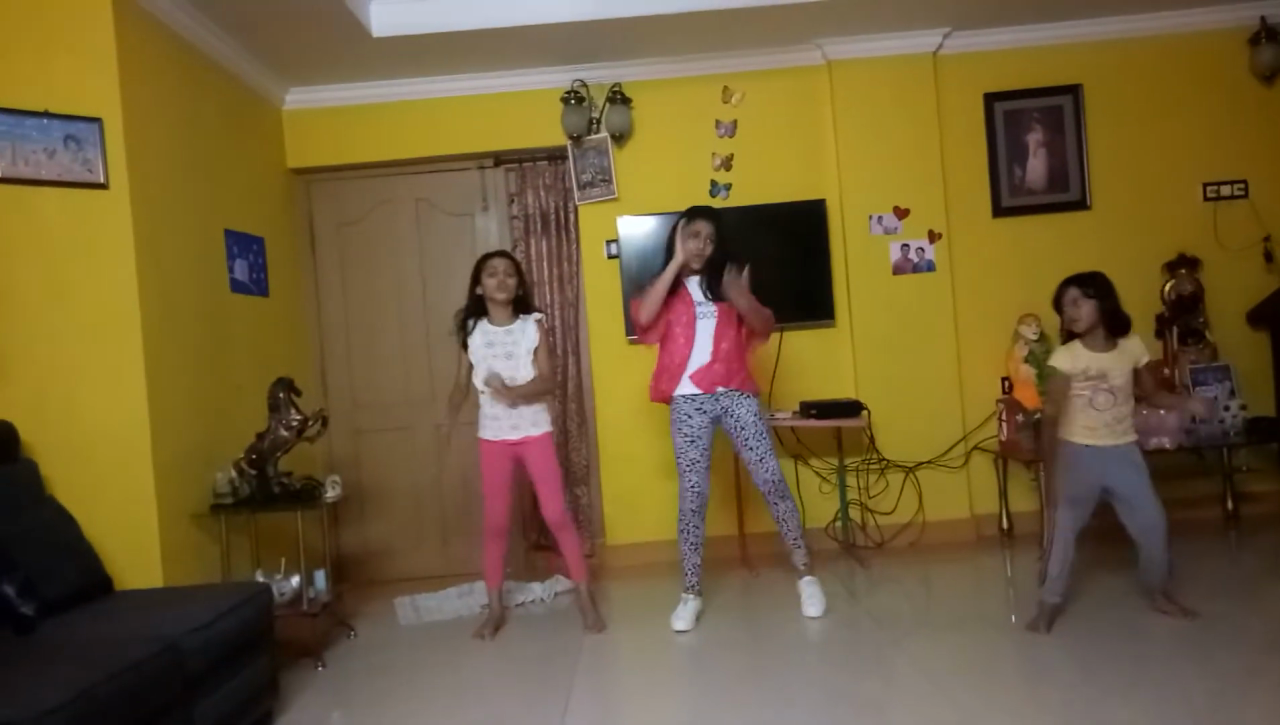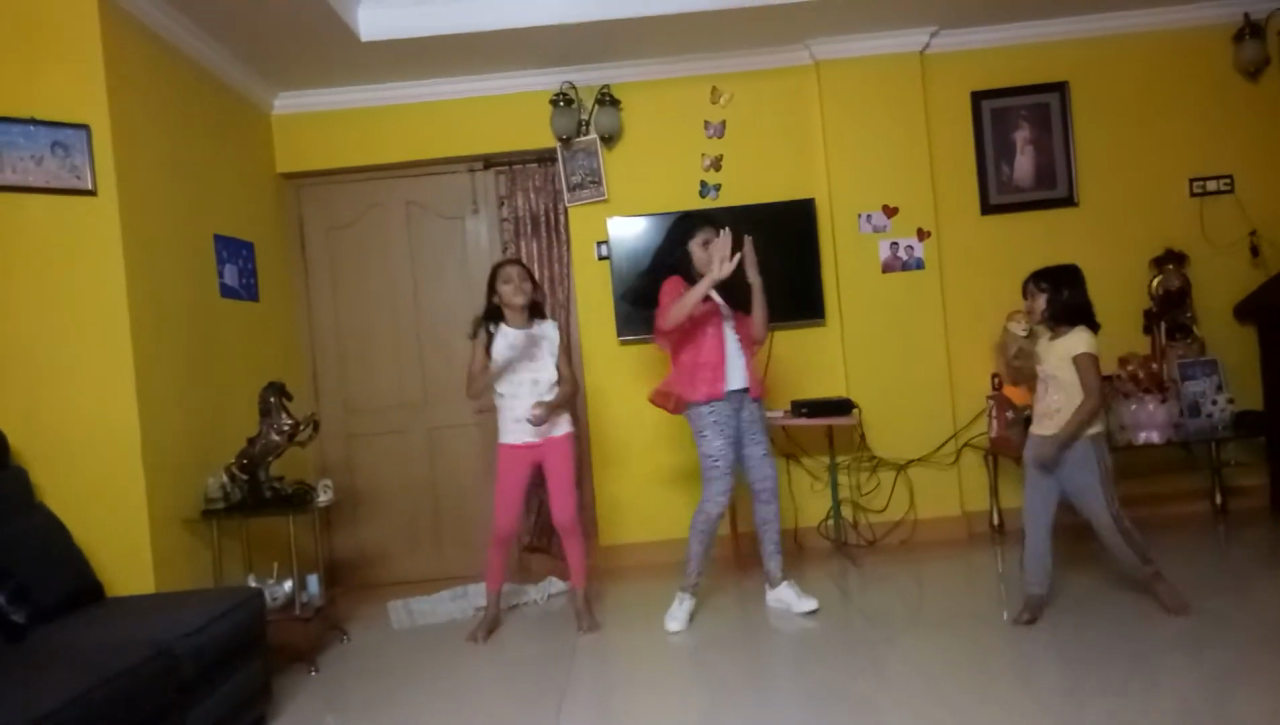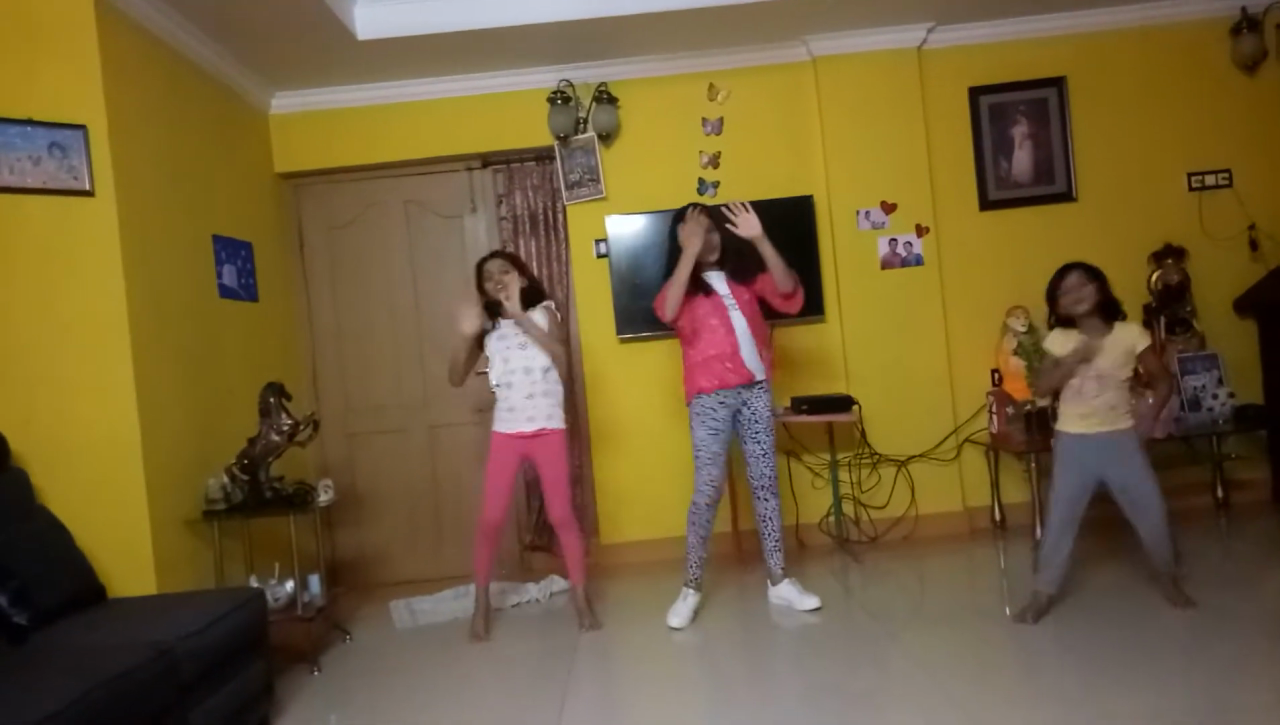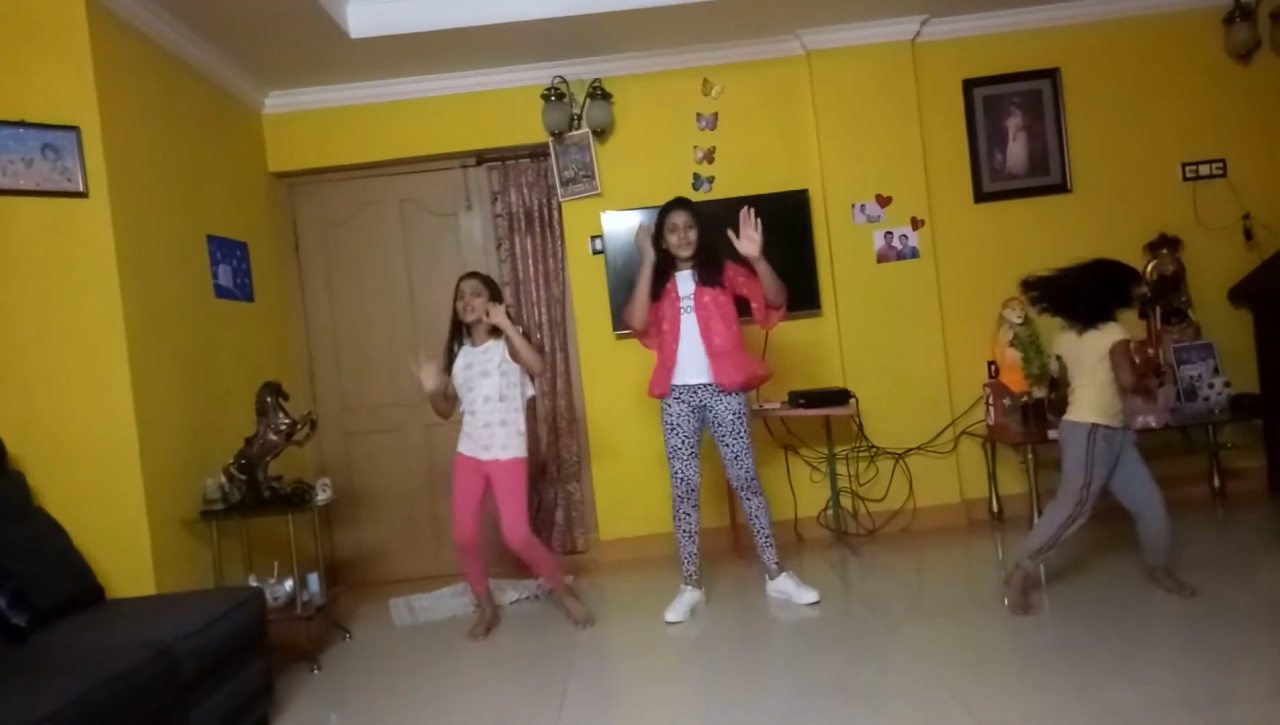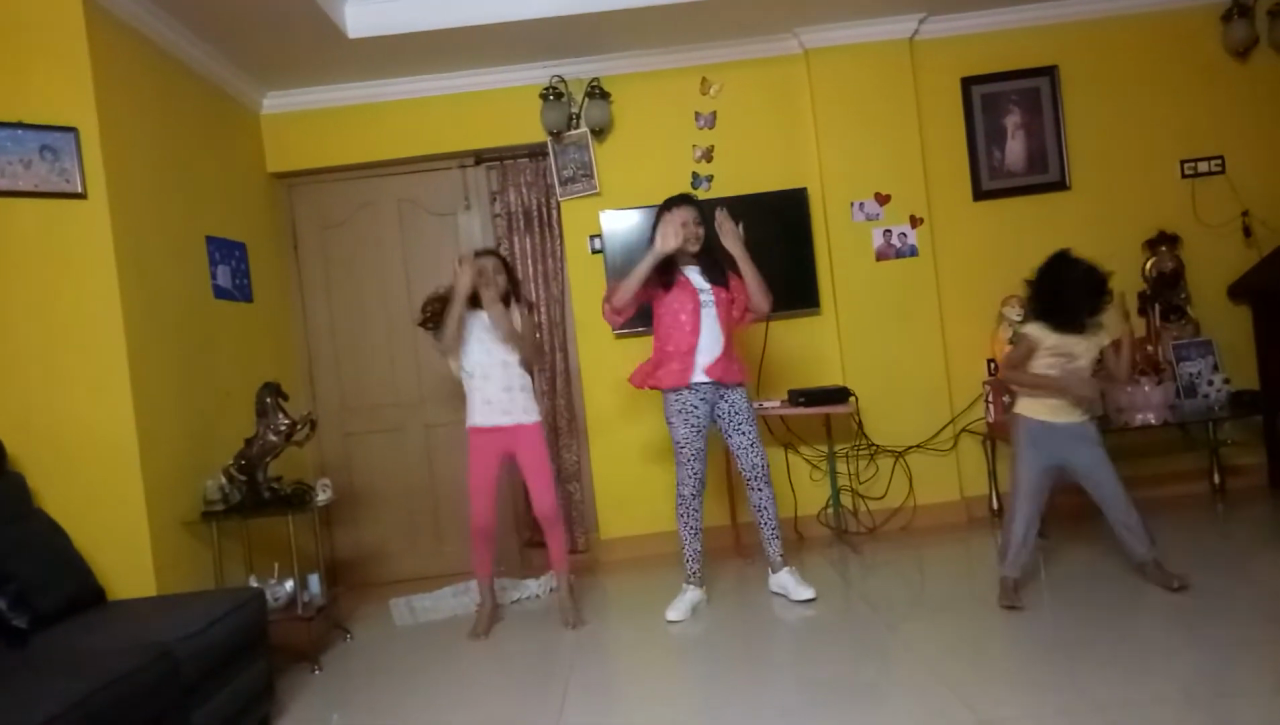
dt=0.3s
person 1, frame 1
left shoulder: (726, 284)
right shoulder: (669, 289)
left elbow: (762, 326)
right elbow: (642, 317)
left wrist: (745, 301)
right wrist: (675, 263)
left hip: (736, 395)
right hip: (688, 401)
left knee: (772, 481)
right knee: (692, 497)
left ankle: (806, 573)
right ankle: (690, 594)
person 1, frame 2
left shoulder: (724, 294)
right shoulder: (674, 287)
left elbow: (756, 336)
right elbow: (670, 322)
left wrist: (753, 280)
right wrist: (713, 276)
left hip: (744, 398)
right hip: (707, 402)
left knee: (766, 484)
right knee: (717, 496)
left ankle: (776, 583)
right ankle: (687, 592)
person 1, frame 3
left shoulder: (743, 274)
right shoulder: (685, 282)
left elbow: (788, 291)
right elbow: (667, 312)
left wrist: (758, 239)
right wrist: (692, 251)
left hip: (755, 388)
right hip: (711, 395)
left knee: (765, 482)
right knee: (707, 488)
left ankle: (778, 580)
right ankle: (691, 588)
person 1, frame 4
left shoulder: (723, 271)
right shoulder: (658, 283)
left elbow: (776, 301)
right elbow: (640, 328)
left wrist: (756, 257)
right wrist: (647, 265)
left hip: (724, 389)
right hip: (677, 394)
left knee: (745, 480)
right knee: (684, 487)
left ankle: (776, 574)
right ankle: (691, 585)
person 1, frame 5
left shoulder: (720, 271)
right shoulder: (659, 277)
left elbow: (761, 305)
right elbow: (616, 304)
left wrist: (737, 250)
right wrist: (656, 252)
left hip: (728, 385)
right hip: (683, 390)
left knee: (756, 471)
right knee: (690, 485)
left ankle: (779, 569)
right ankle: (693, 585)
person 2, frame 1
left shoulder: (533, 324)
right shoulder: (471, 331)
left elbow: (547, 381)
right elbow: (462, 385)
left wrist: (514, 393)
right wrist: (452, 408)
left hip: (536, 433)
right hip: (492, 438)
left knee: (557, 514)
right knee: (494, 523)
left ankle: (585, 598)
right ankle: (495, 607)
person 2, frame 2
left shoulder: (550, 331)
right shoulder: (488, 335)
left elbow: (571, 384)
right elbow: (473, 389)
left wrist: (552, 406)
right wrist: (511, 358)
left hip: (556, 435)
right hip: (514, 441)
left knee: (566, 519)
right knee: (503, 528)
left ankle: (581, 600)
right ankle: (492, 608)
person 2, frame 3
left shoulder: (543, 313)
right shoulder: (487, 328)
left elbow: (561, 356)
right elbow: (456, 378)
left wrist: (520, 313)
right wrist: (466, 336)
left hip: (548, 429)
right hip: (505, 432)
left knee: (562, 515)
right knee: (490, 518)
left ankle: (581, 597)
right ankle: (481, 603)
person 2, frame 4
left shoulder: (508, 342)
right shoulder: (457, 351)
left elbow: (539, 366)
right elbow: (448, 411)
left wrist: (506, 326)
right wrist: (433, 392)
left hip: (508, 452)
right hip: (469, 454)
left knee: (517, 537)
right knee: (464, 538)
left ankle: (563, 590)
right ankle: (486, 607)
person 2, frame 5
left shoulder: (516, 312)
right shoulder: (461, 317)
left elbow: (531, 356)
right elbow: (447, 346)
left wrist: (505, 323)
right wrist: (461, 293)
left hip: (524, 423)
right hip: (481, 429)
left knee: (547, 508)
right knee: (481, 520)
left ankle: (565, 592)
right ankle: (487, 603)
person 3, frame 1
left shoulder: (1132, 348)
right shoulder: (1064, 356)
left elbow: (1151, 393)
right elbow: (1053, 415)
left wrist: (1184, 402)
right wrist: (1052, 468)
left hip: (1123, 451)
right hip: (1078, 452)
left knee: (1151, 525)
right knee: (1064, 530)
left ankle: (1158, 592)
right ankle: (1050, 602)
person 3, frame 2
left shoulder: (1080, 339)
right shoulder: (1044, 341)
left elbow: (1093, 398)
right elbow: (1035, 387)
left wrist: (1059, 441)
left hip: (1079, 445)
right hip: (1040, 444)
left knee: (1108, 520)
right knee: (1035, 521)
left ankle: (1153, 578)
right ankle: (1035, 595)
person 3, frame 3
left shoulder: (1130, 333)
right shoulder: (1059, 339)
left elbow: (1163, 379)
right elbow: (1041, 387)
right wrist: (1075, 358)
left hip: (1120, 439)
right hip: (1073, 441)
left knee: (1152, 514)
right knee: (1061, 520)
left ankle: (1168, 578)
right ankle: (1043, 592)
person 3, frame 4
left shoulder: (1068, 335)
right shoulder: (1114, 332)
right elbow: (1128, 380)
right wrist: (1149, 387)
left hip: (1111, 432)
right hip: (1090, 431)
left knee: (1150, 503)
right knee: (1073, 508)
left ankle: (1158, 568)
right ankle: (1021, 572)
person 3, frame 5
left shoulder: (1097, 332)
right shoulder: (1035, 330)
left elbow: (1122, 375)
right elbow: (1008, 372)
left wrist: (1125, 328)
right wrist: (1057, 386)
left hip: (1077, 430)
right hip: (1035, 427)
left knee: (1115, 497)
right knee: (1025, 503)
left ankle: (1148, 562)
right ankle: (1008, 577)
